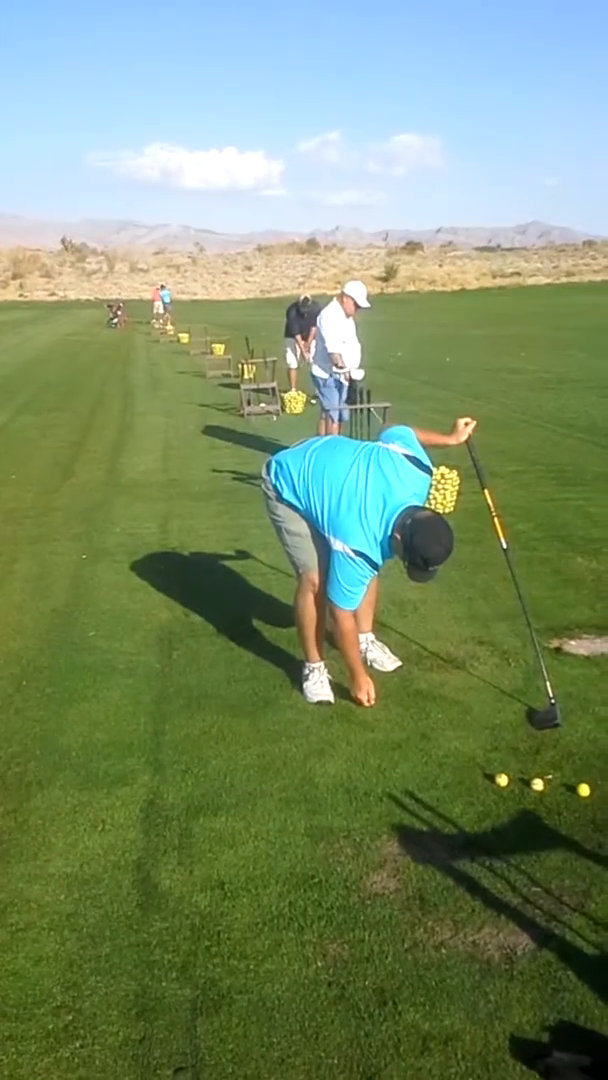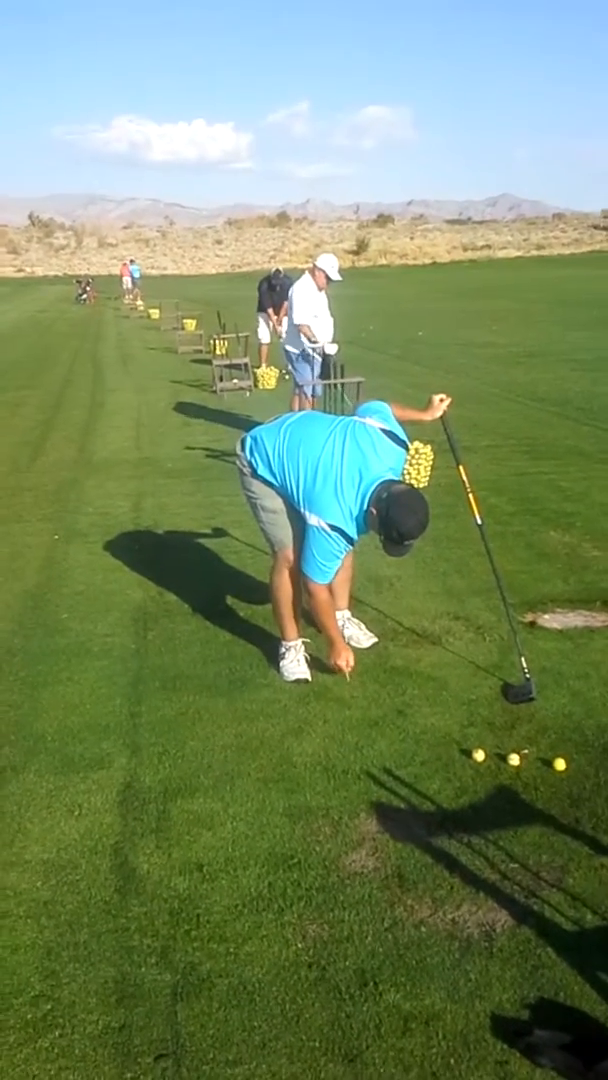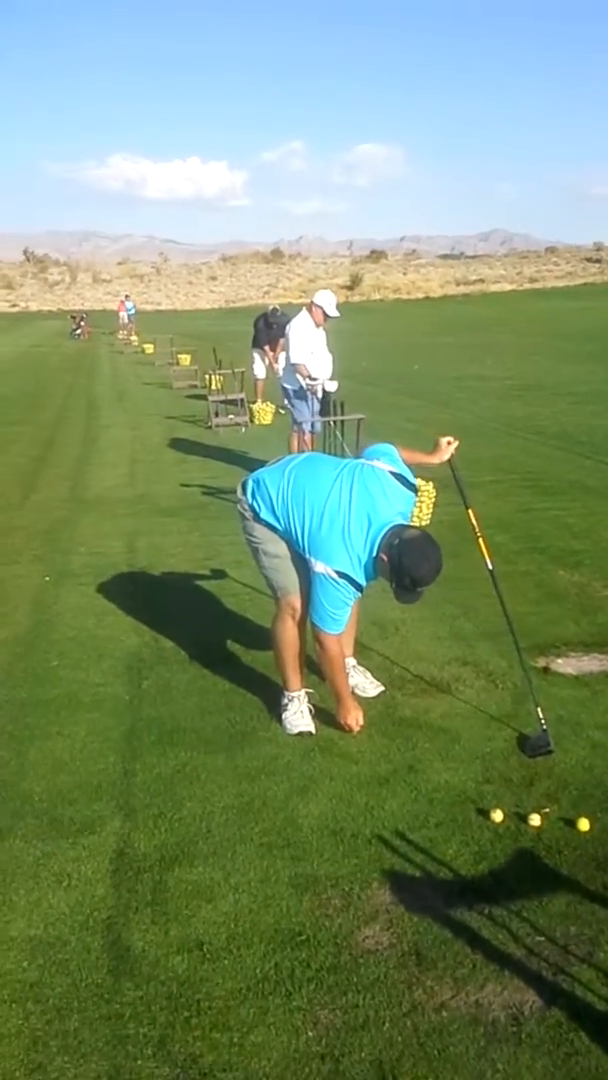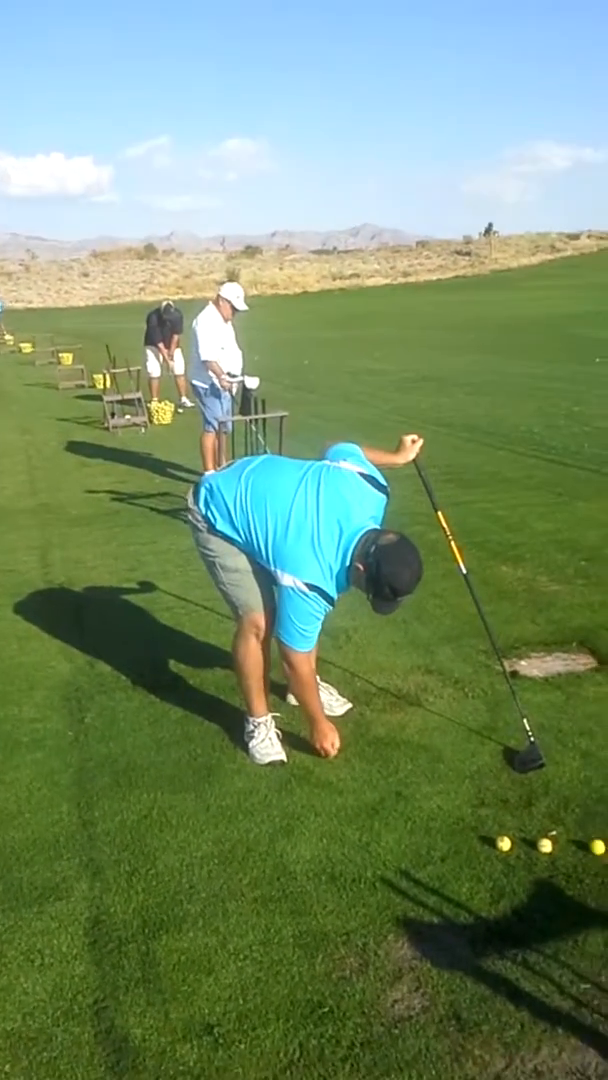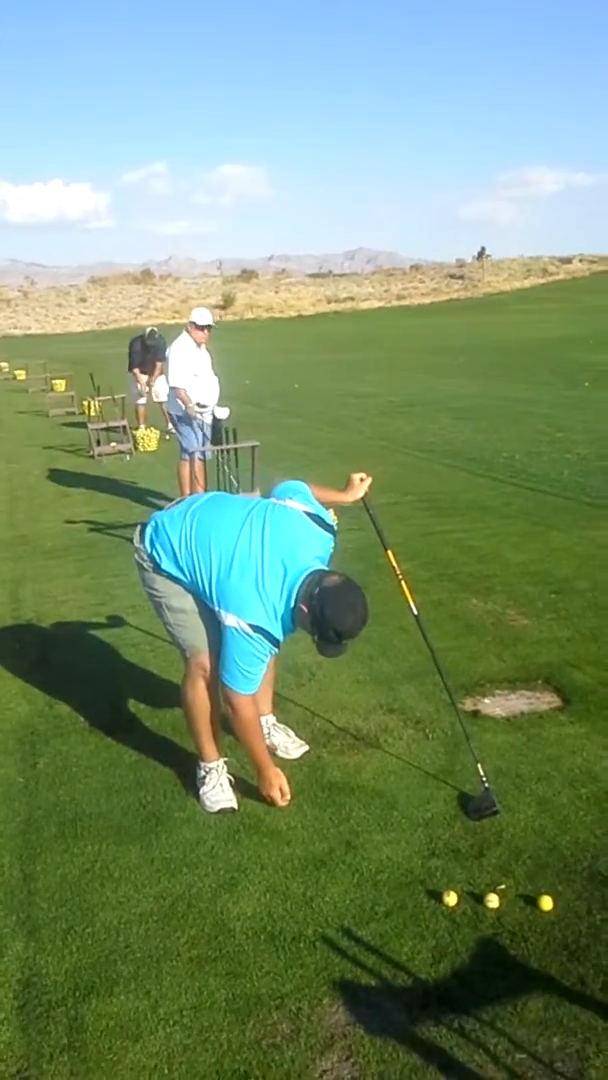
dt=1s
person 1, frame 1
left shoulder: (418, 472)
right shoulder: (358, 546)
left elbow: (397, 432)
right elbow: (342, 613)
left wrist: (451, 438)
right wrist: (358, 676)
left hip: (322, 458)
right hip: (286, 486)
left knee: (367, 569)
right knee: (315, 579)
left ankle: (365, 640)
right ankle: (313, 667)
person 1, frame 2
left shoulder: (394, 447)
right shoulder: (332, 520)
left elbow: (373, 407)
right elbow: (316, 587)
left wrist: (425, 414)
right wrist: (337, 645)
right hip: (262, 463)
left knee: (343, 545)
right knee: (290, 556)
left ankle: (341, 616)
right ankle: (290, 645)
person 1, frame 3
left shoulder: (402, 489)
right shoulder: (340, 566)
left elbow: (379, 450)
right elbow: (327, 639)
left wrist: (432, 457)
right wrist: (345, 703)
right hip: (263, 506)
left knee: (348, 593)
right knee: (294, 604)
left ankle: (347, 665)
right ankle: (293, 697)
person 1, frame 4
left shoulder: (373, 491)
right shoulder: (311, 578)
left elbow: (342, 450)
right elbow: (294, 658)
left wrist: (397, 456)
right wrist: (319, 724)
right hip: (217, 515)
right knee: (258, 621)
left ankle: (309, 685)
right ankle: (258, 722)
person 1, frame 5
left shoulder: (320, 532)
right shoulder: (254, 619)
left elbow: (291, 488)
right elbow: (238, 700)
left wrist: (345, 495)
right wrist: (266, 771)
right hip: (164, 554)
right knee: (204, 662)
left ankle: (265, 723)
right ankle: (210, 767)
